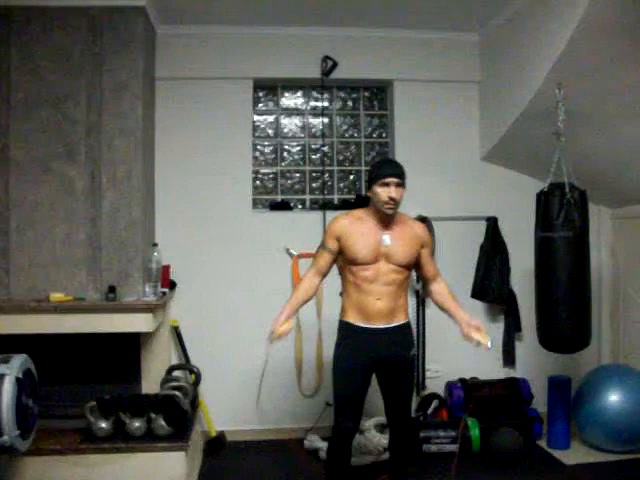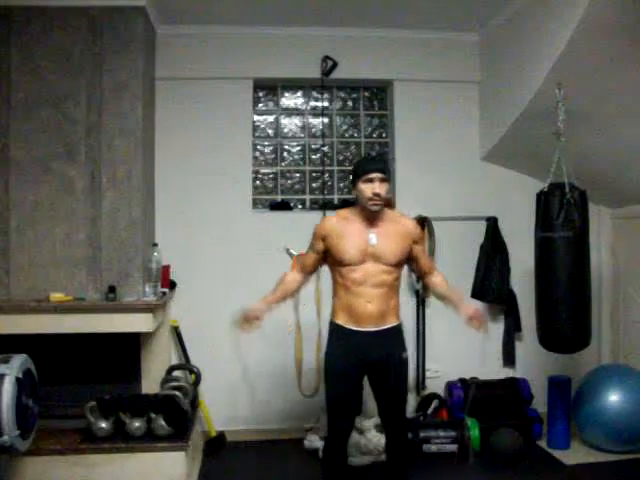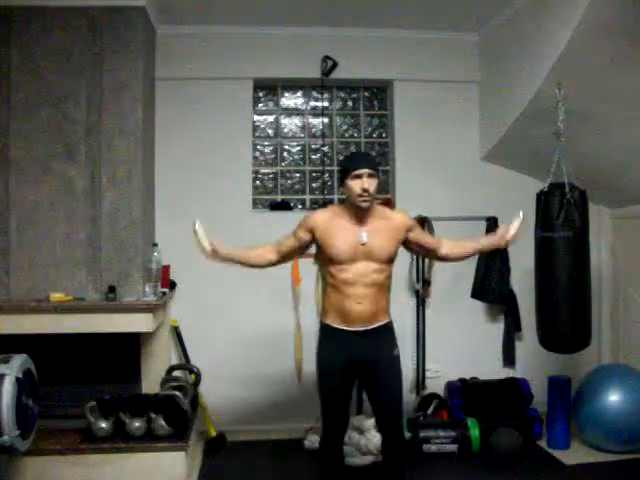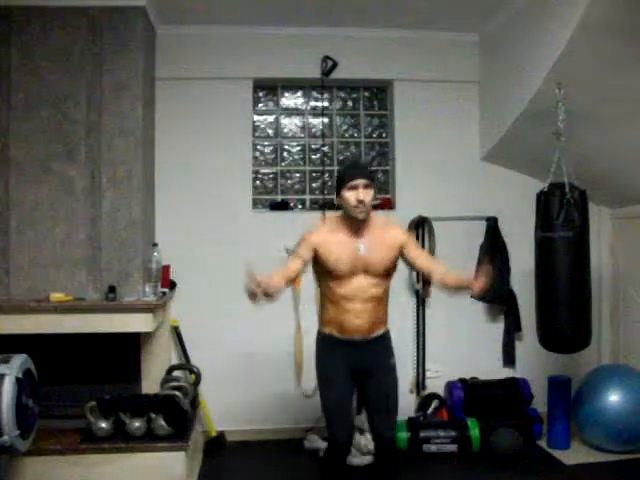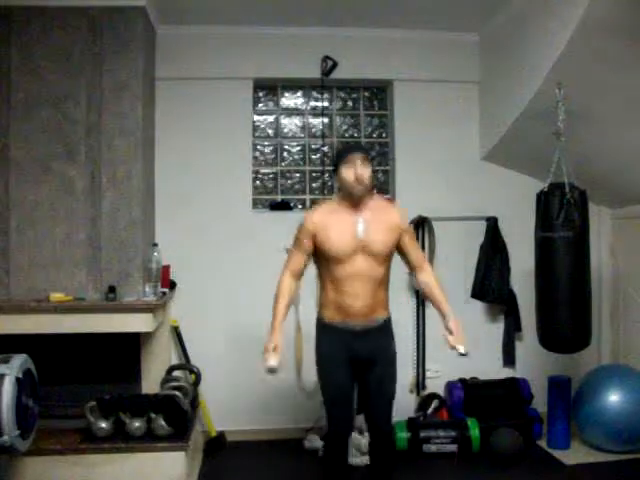
dt=0.2s
person 1, frame 1
left shoulder: (418, 232)
right shoulder: (342, 226)
left elbow: (433, 281)
right elbow: (314, 275)
left wrist: (463, 319)
right wrist: (286, 315)
left hip: (399, 338)
right hip: (354, 337)
left knee: (401, 423)
right knee: (345, 425)
person 1, frame 2
left shoulder: (408, 228)
right shoulder: (331, 227)
left elbow: (429, 274)
right elbow: (300, 271)
left wrist: (461, 304)
right wrist: (265, 305)
left hip: (390, 339)
right hip: (344, 339)
left knee: (396, 426)
right knee: (339, 429)
person 1, frame 3
left shoulder: (398, 222)
right shoulder: (319, 221)
left elbow: (439, 248)
right elbow: (275, 252)
left wrist: (486, 243)
right wrist: (227, 255)
left hip: (380, 338)
right hip: (334, 340)
left knee: (393, 426)
right knee: (334, 428)
person 1, frame 4
left shoulder: (395, 235)
right shoulder: (318, 237)
left elbow: (434, 271)
right elbow: (283, 277)
left wrist: (465, 281)
right wrist: (263, 287)
left hip: (378, 348)
right hip: (333, 349)
left knee: (385, 436)
right knee: (339, 437)
person 1, frame 5
left shoulder: (395, 219)
right shoulder: (315, 221)
left elbow: (422, 270)
right elbow: (290, 275)
left wrist: (448, 320)
right wrist: (276, 332)
left hip: (379, 334)
right hip: (334, 335)
left knee: (381, 425)
right knee: (340, 425)
